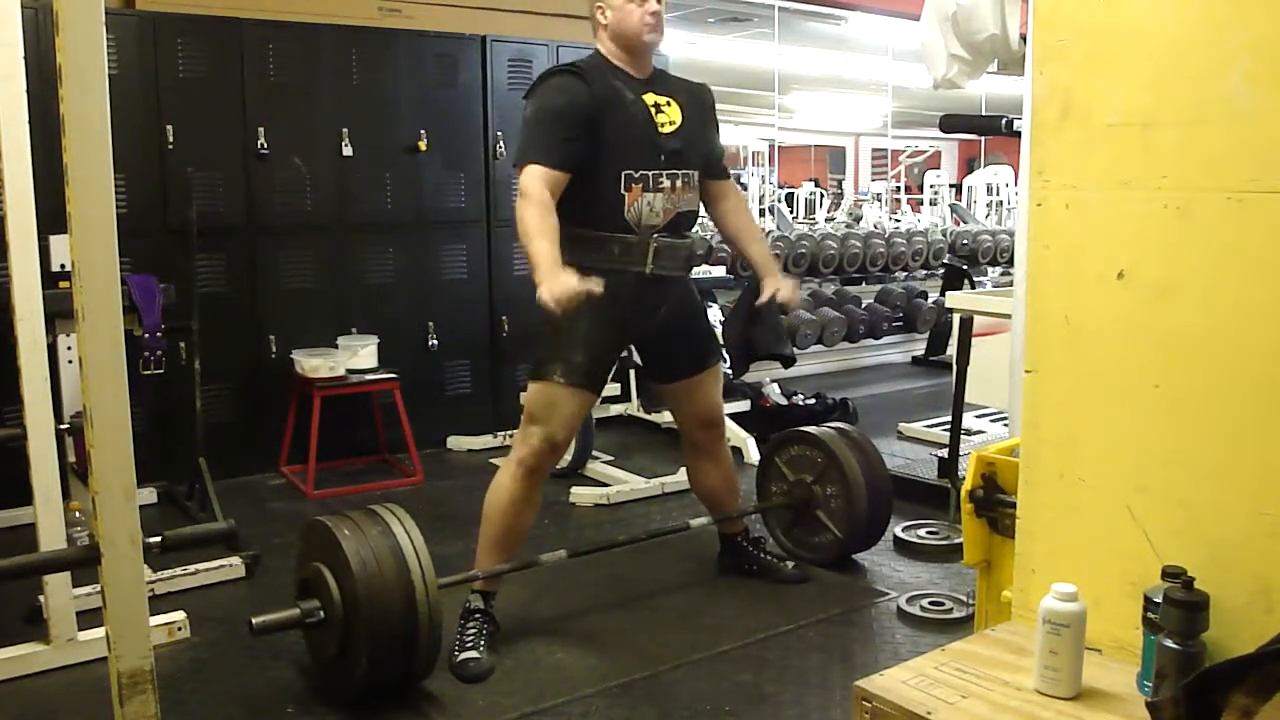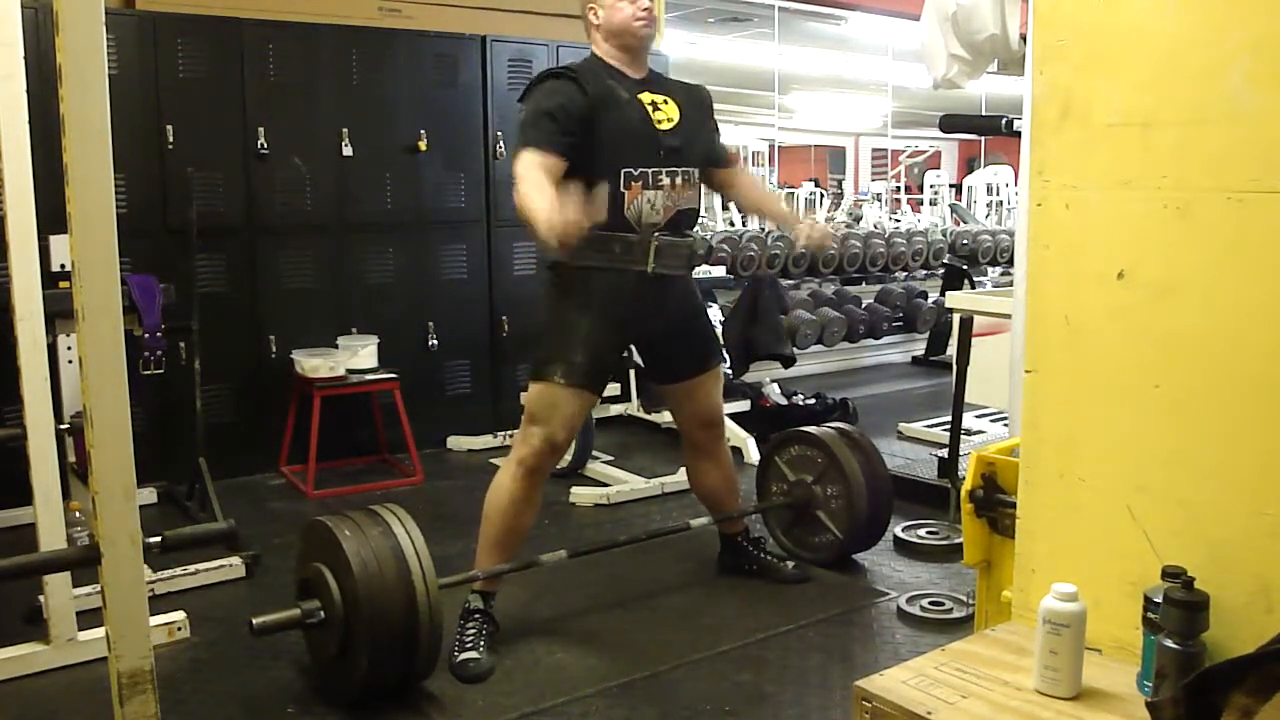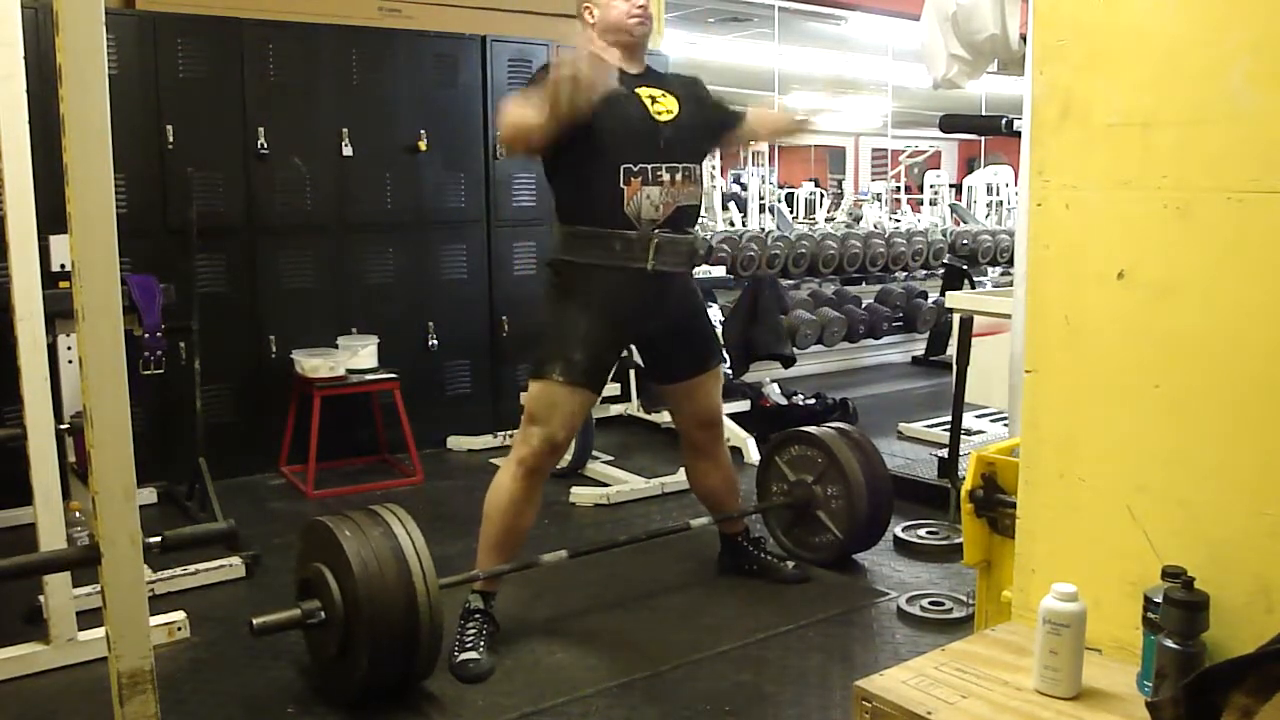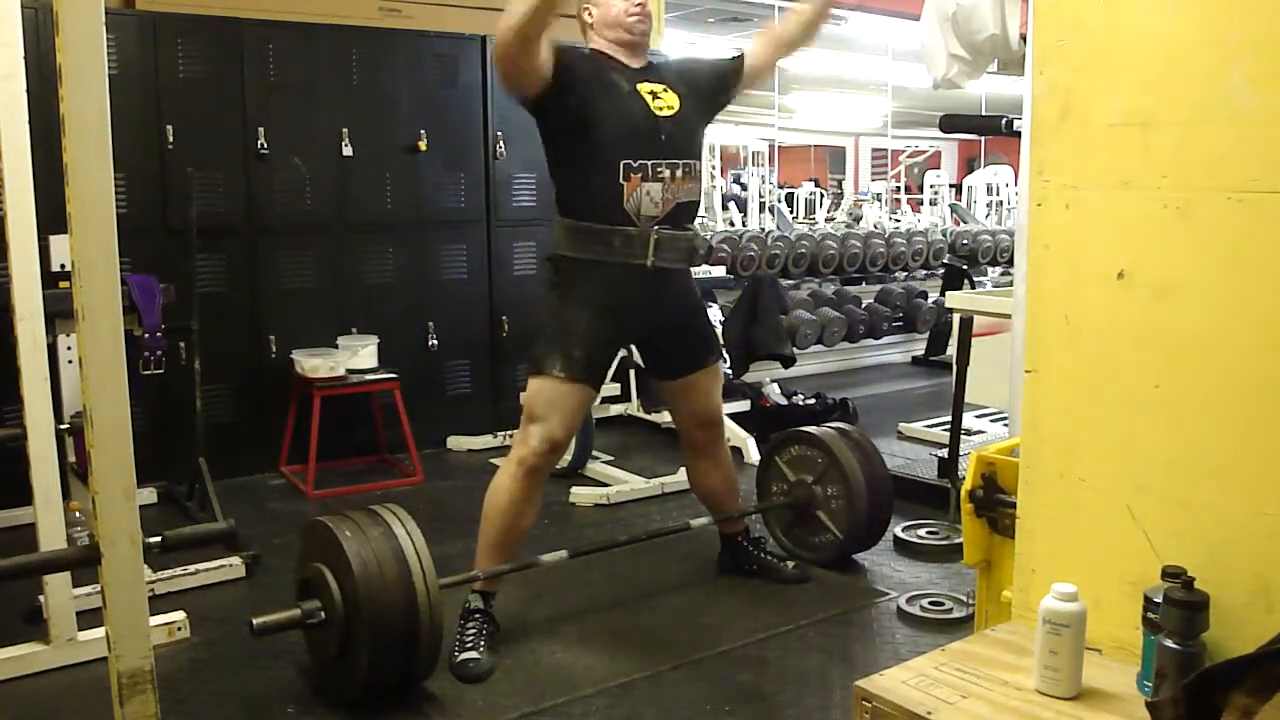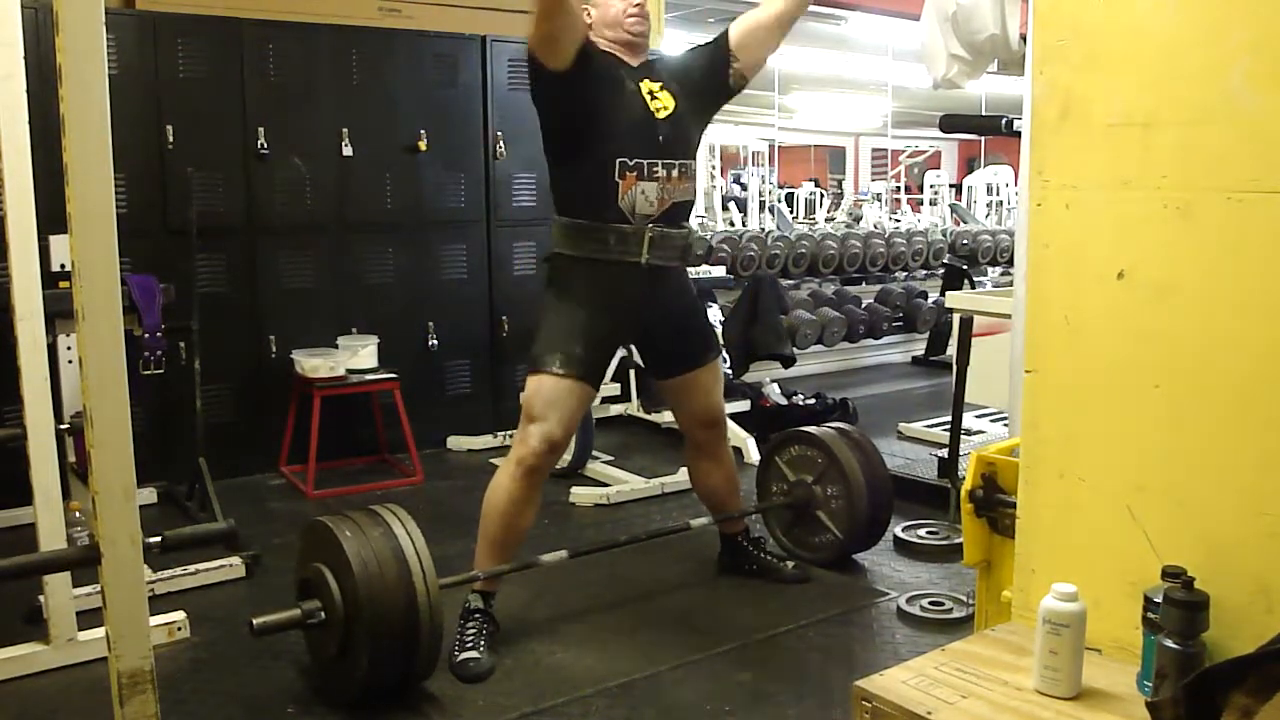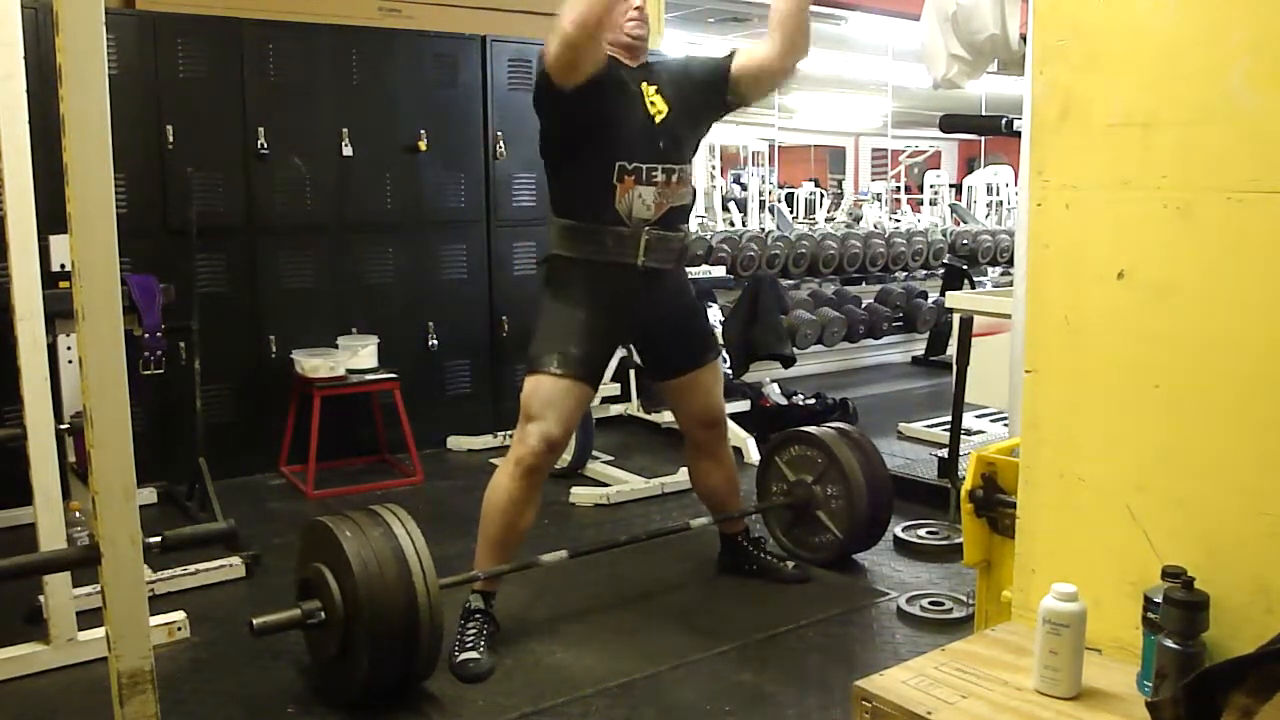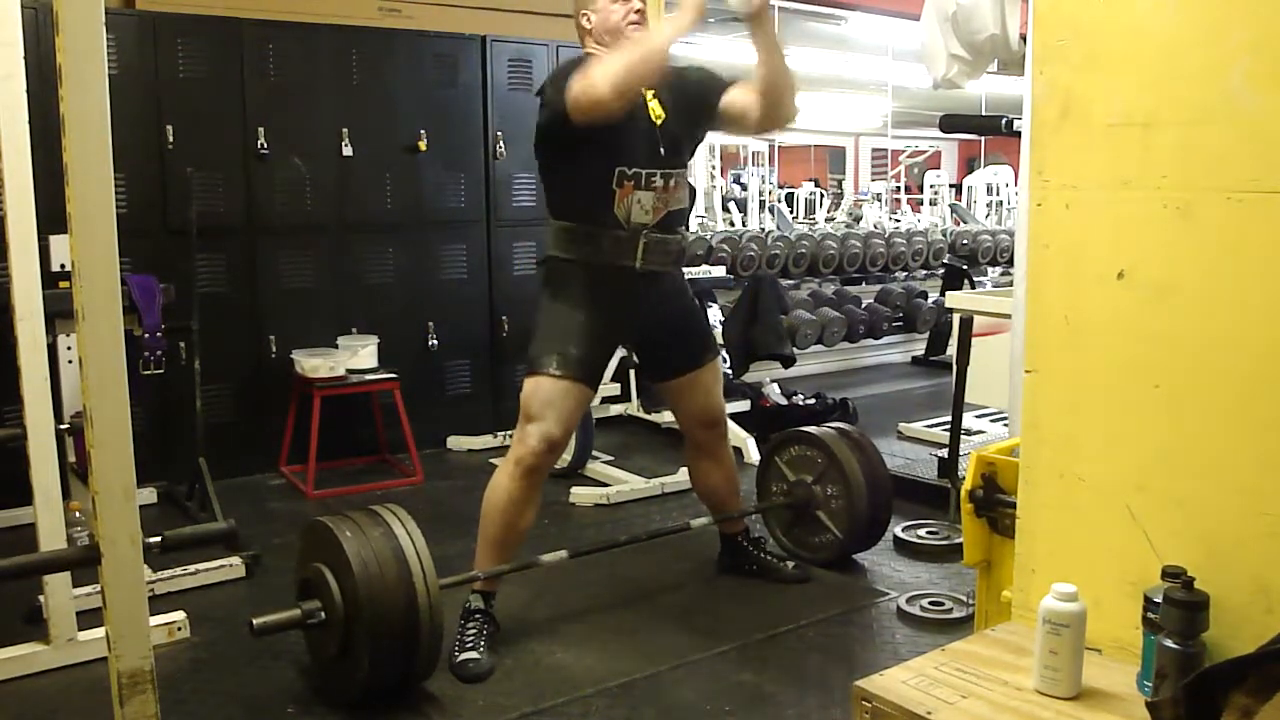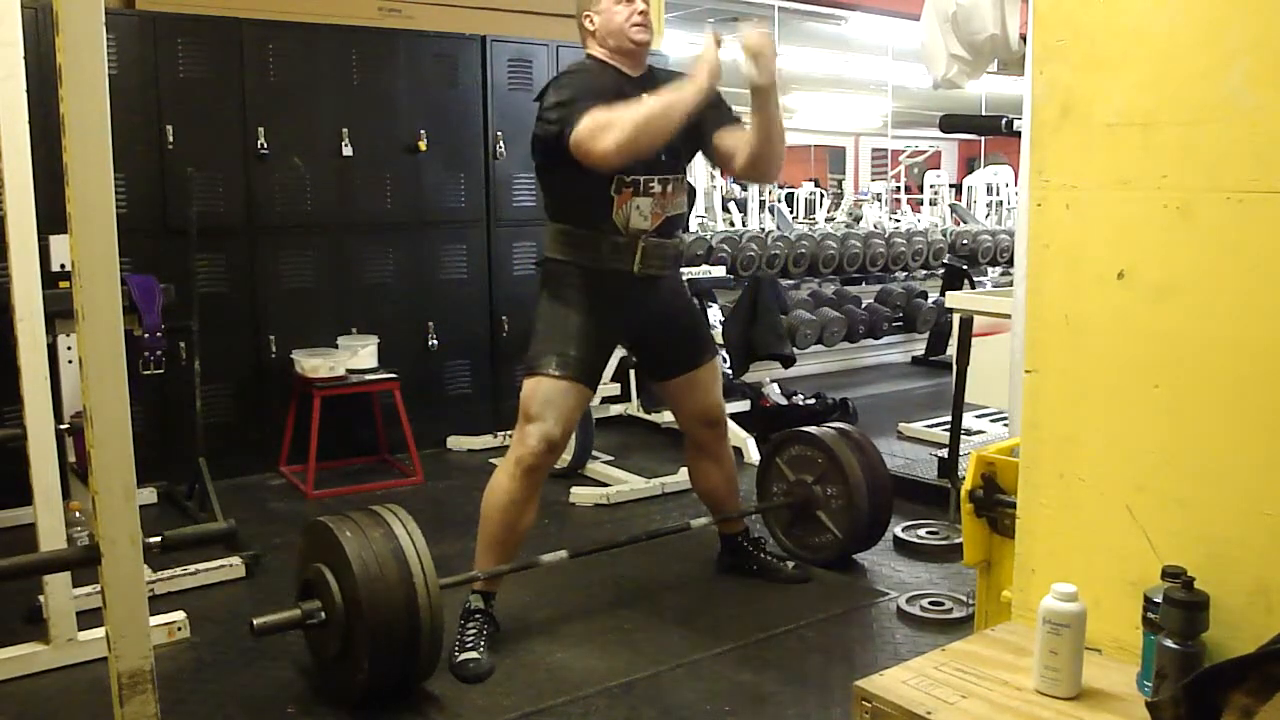
dt=0.1s
person 1, frame 1
left shoulder: (691, 98)
right shoulder: (573, 90)
left elbow: (724, 192)
right elbow: (536, 189)
left wrist: (769, 269)
right wrist: (549, 272)
left hip: (672, 287)
right hip: (595, 289)
left knee: (708, 425)
right knee: (537, 448)
left ankle: (739, 545)
right ankle: (478, 607)
person 1, frame 2
left shoulder: (688, 99)
right shoulder: (569, 90)
left elbow: (729, 177)
right elbow: (530, 173)
left wrist: (794, 221)
right wrist: (551, 216)
left hip: (672, 287)
right hip: (597, 289)
left knee: (707, 427)
right knee: (537, 447)
left ankle: (738, 545)
right ankle: (478, 607)
person 1, frame 3
left shoulder: (685, 92)
right shoulder: (574, 81)
left elbow: (751, 127)
right elbow: (515, 131)
left wrist: (809, 116)
right wrist: (557, 103)
left hip: (671, 285)
right hip: (592, 286)
left knee: (706, 426)
right knee: (537, 447)
left ankle: (738, 545)
right ankle: (478, 607)
person 1, frame 4
left shoulder: (689, 80)
right shoulder: (575, 74)
right elbow: (511, 55)
left hip: (670, 281)
right hip: (593, 283)
left knee: (706, 426)
right knee: (538, 445)
left ankle: (737, 544)
right ankle: (478, 607)
person 1, frame 5
left shoulder: (687, 74)
right shoulder: (576, 72)
left hip: (666, 278)
right hip: (588, 281)
left knee: (708, 424)
right knee: (537, 445)
left ankle: (738, 545)
right ankle: (477, 607)
person 1, frame 6
left shoulder: (686, 81)
right shoulder: (580, 78)
left elbow: (780, 58)
left hip: (665, 280)
right hip: (587, 283)
left knee: (709, 424)
right knee: (536, 445)
left ankle: (738, 544)
right ankle: (478, 607)
person 1, frame 7
left shoulder: (687, 87)
right shoulder: (575, 80)
left elbow: (776, 112)
right elbow: (612, 92)
left hip: (662, 281)
right hip: (585, 284)
left knee: (710, 423)
right knee: (536, 445)
left ankle: (738, 545)
right ankle: (478, 607)
person 1, frame 8
left shoulder: (686, 94)
right shoulder: (576, 87)
left elbow: (759, 166)
right elbow: (609, 142)
left wrist: (764, 88)
right wrist: (698, 84)
left hip: (660, 283)
right hip: (583, 287)
left knee: (709, 423)
right knee: (536, 446)
left ankle: (737, 544)
right ankle: (478, 606)
